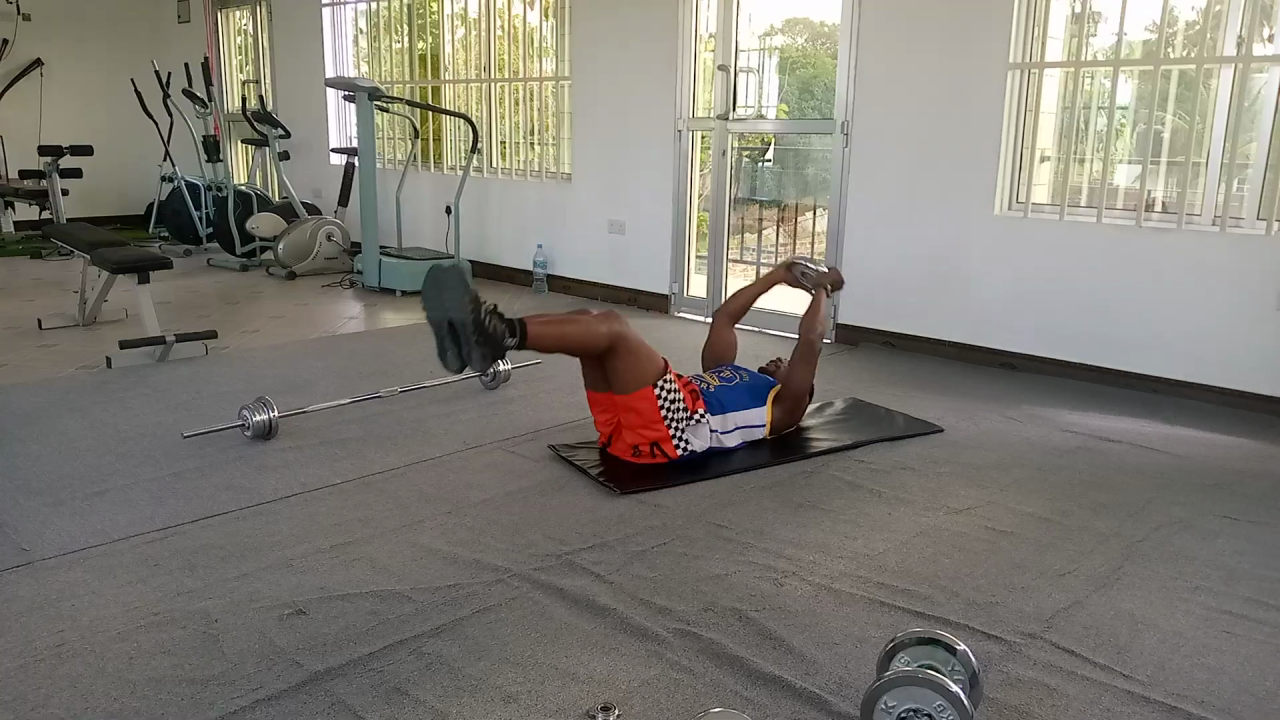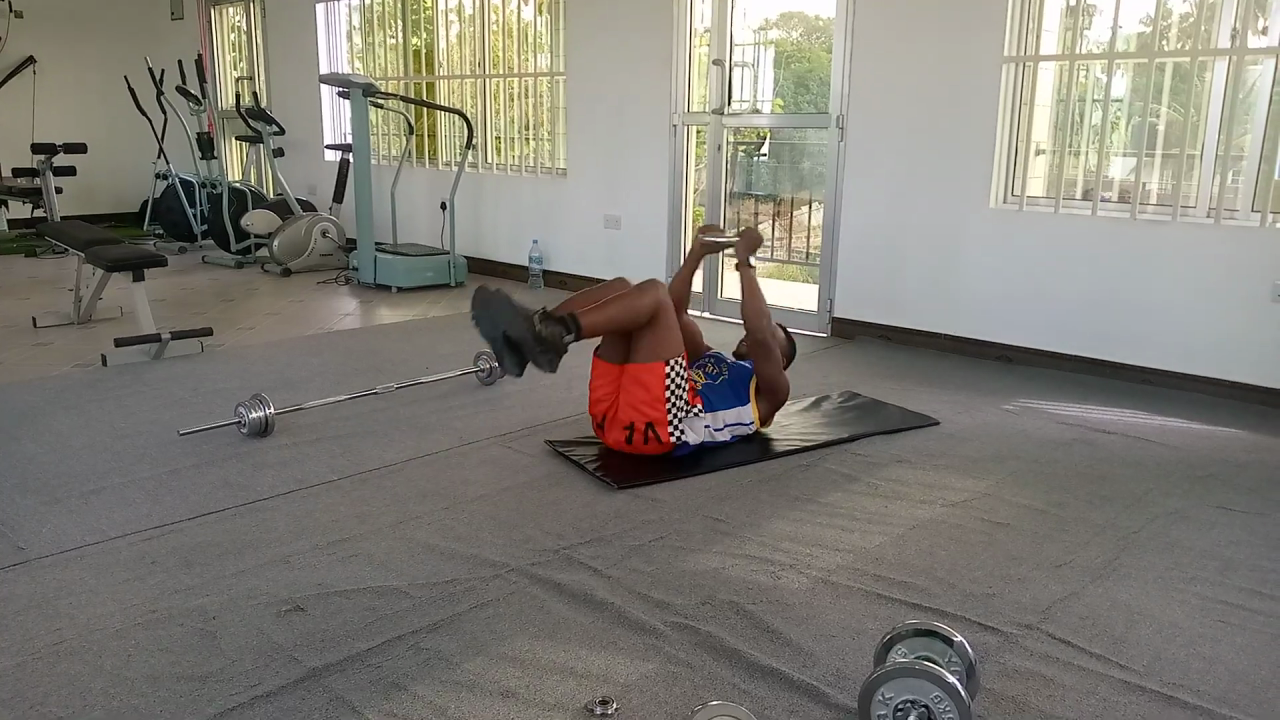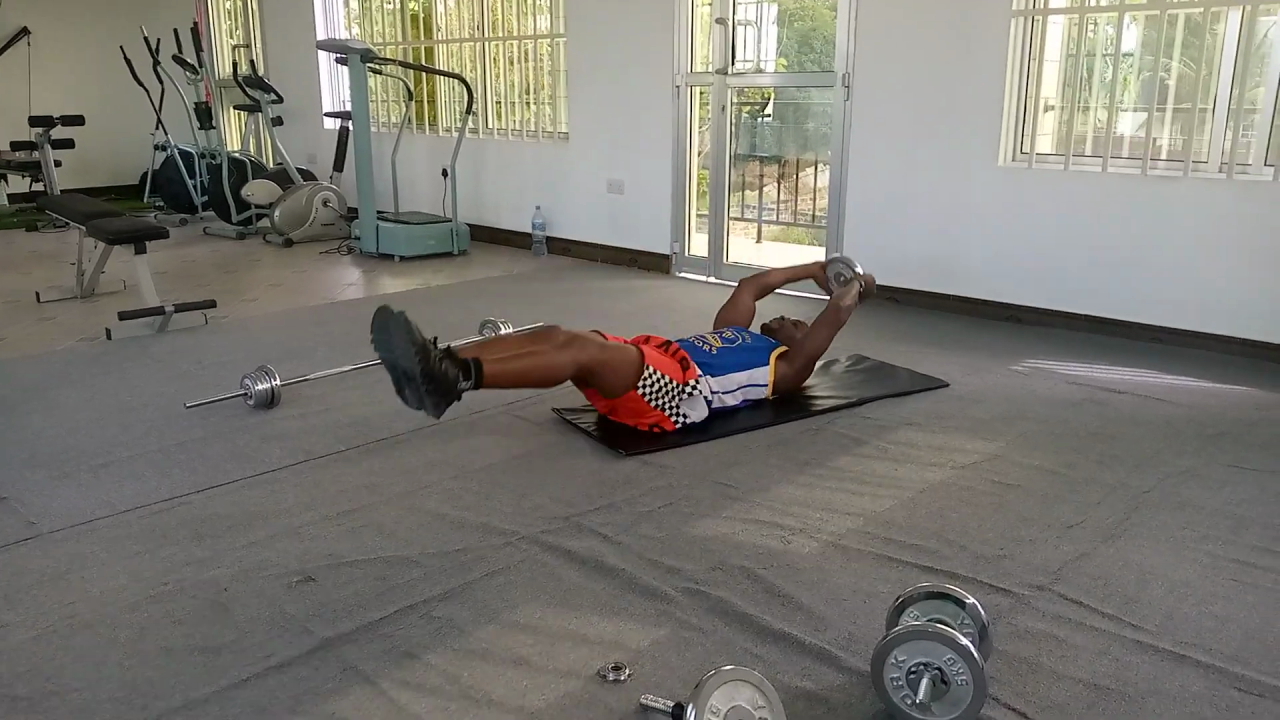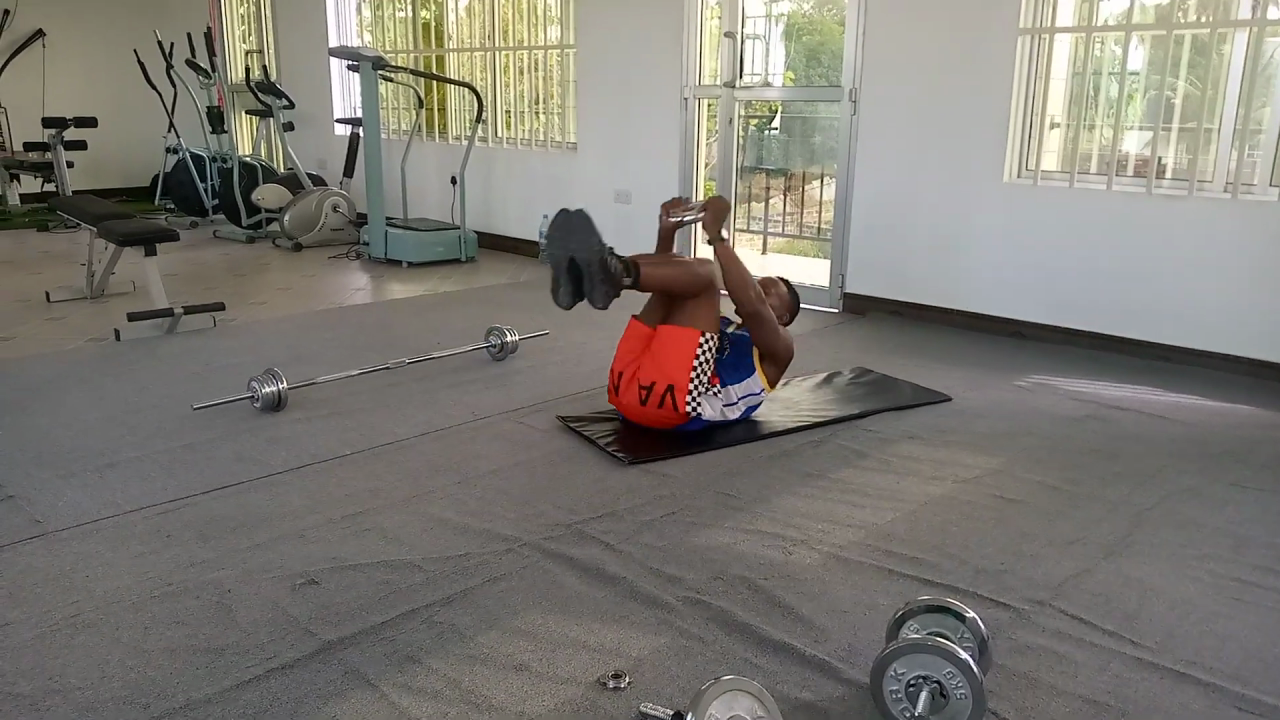
dt=1s
person 1, frame 1
left shoulder: (783, 406)
right shoulder: (728, 373)
left elbow: (809, 345)
right elbow: (724, 318)
left wrist: (821, 292)
right wrist: (775, 277)
left hip: (669, 432)
right hip: (621, 424)
left knee: (609, 326)
right knee: (589, 320)
left ankle: (503, 333)
right ankle: (479, 339)
person 1, frame 2
left shoulder: (768, 389)
right shoulder: (707, 358)
left elbow: (760, 335)
right elbow: (677, 310)
left wrist: (745, 265)
right wrist: (697, 254)
left hip: (664, 426)
right hip: (614, 417)
left knee: (652, 293)
right knee: (620, 289)
left ankle: (553, 337)
right ankle: (538, 331)
person 1, frame 3
left shoulder: (787, 368)
right shoulder: (739, 336)
left elbow: (834, 315)
right elbow: (750, 287)
left wrist: (853, 287)
right wrist: (811, 271)
left hip: (675, 397)
right hip: (654, 358)
left knee: (579, 347)
right knee: (555, 338)
left ankle: (454, 378)
right ankle: (443, 365)
person 1, frame 4
left shoulder: (776, 347)
right shoulder: (718, 328)
left elbow: (750, 303)
right elbow: (669, 278)
left wrist: (717, 237)
right wrist: (667, 233)
left hip: (675, 401)
right hip: (630, 386)
left knee: (706, 271)
right knee: (670, 274)
left ankle: (610, 274)
right ankle: (582, 278)
